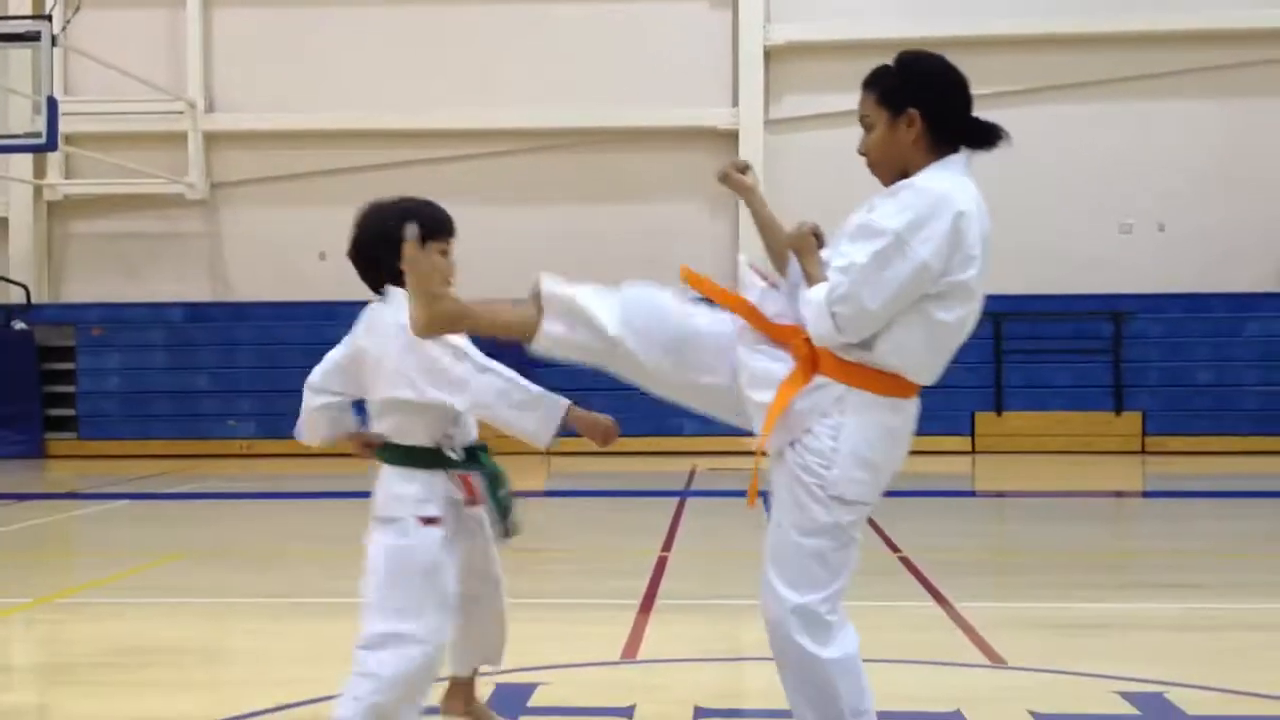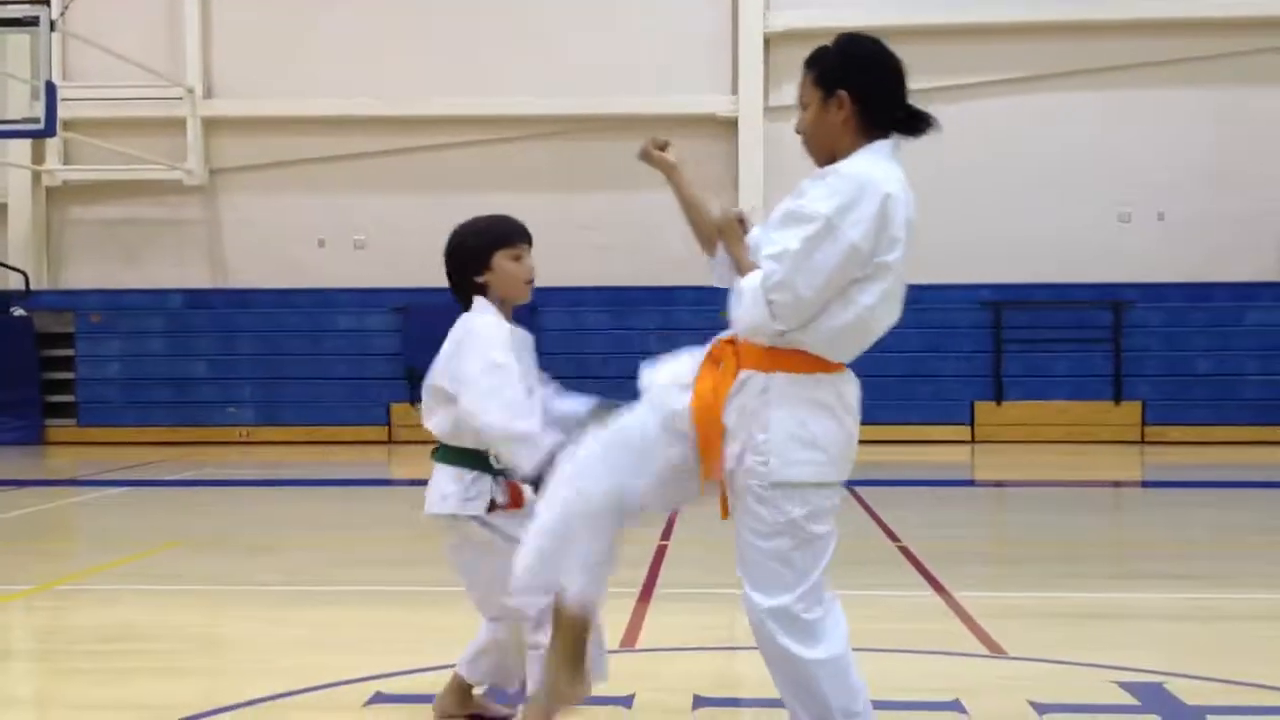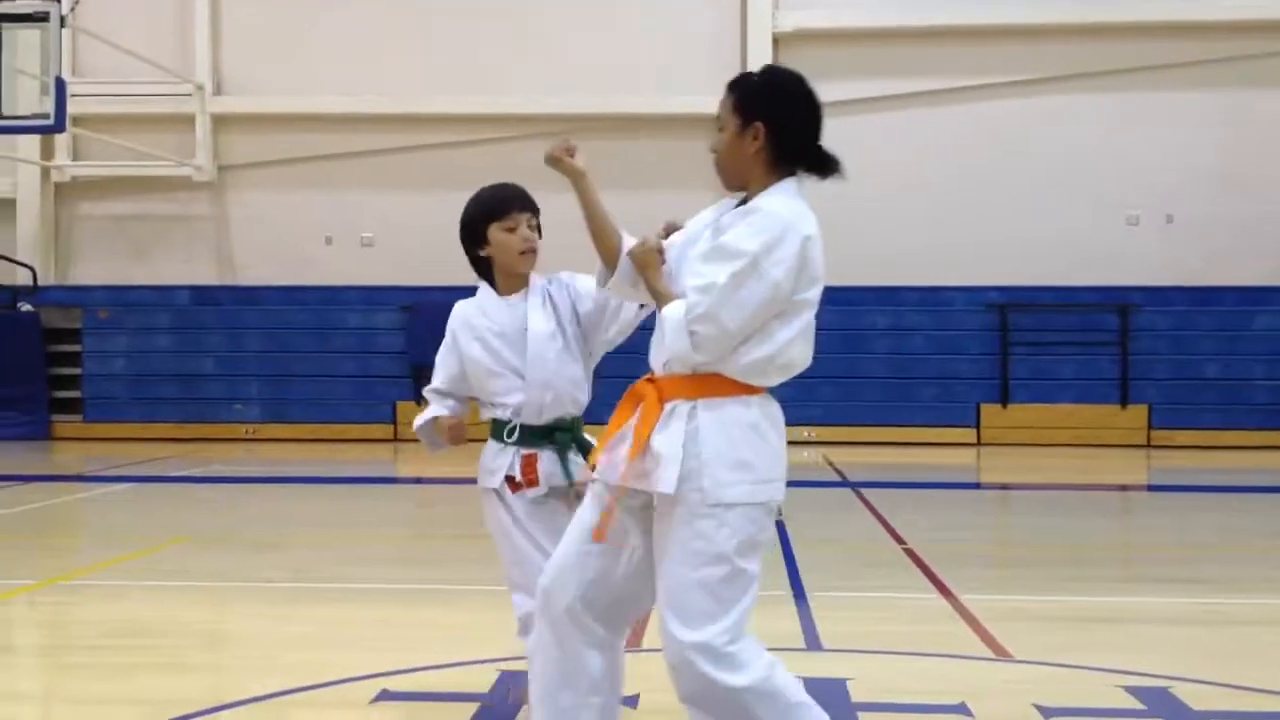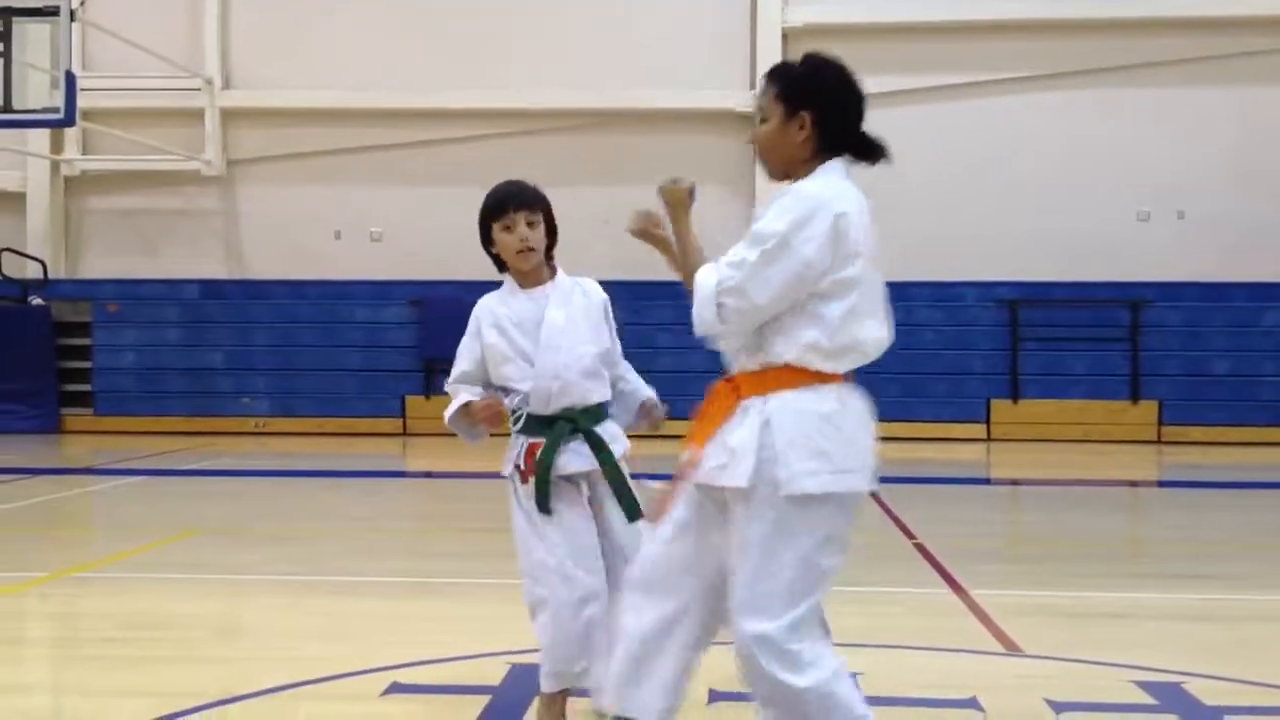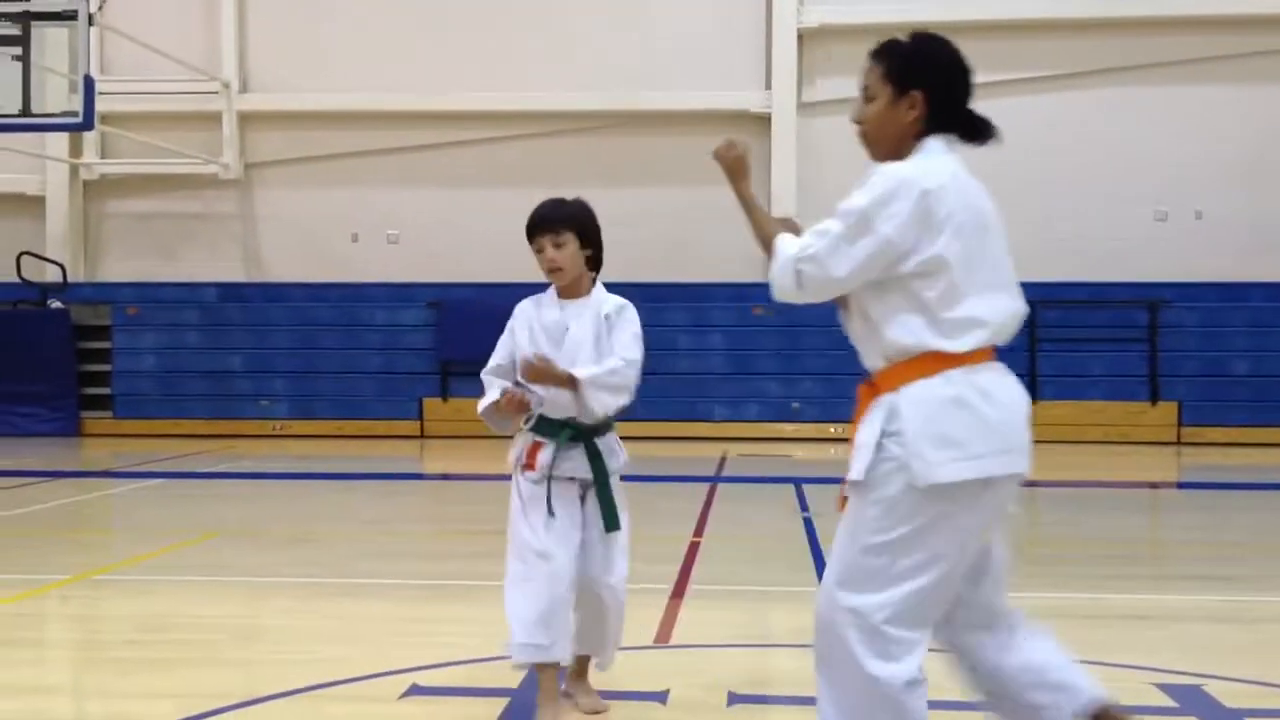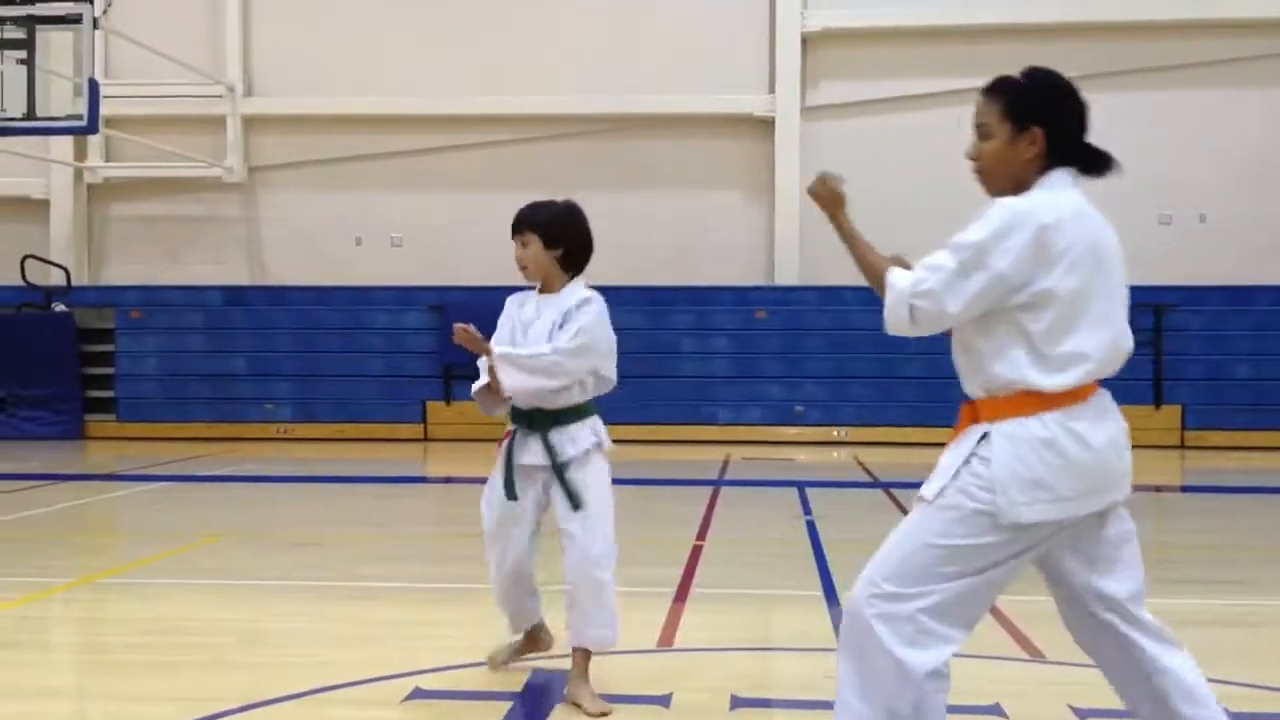
dt=0.3s
person 1, frame 1
left shoulder: (941, 205)
right shoulder: (918, 201)
left elbow: (839, 319)
right elbow: (810, 296)
left wrist: (806, 257)
right wrist: (756, 202)
left hip: (843, 420)
right hip: (801, 378)
left knee: (803, 610)
right knee: (637, 313)
right ankle: (454, 315)
person 1, frame 2
left shoulder: (865, 187)
right shoulder: (851, 185)
left elbow: (773, 303)
right elbow: (732, 265)
left wrist: (735, 243)
right wrist: (675, 177)
left hip: (789, 411)
right hip: (737, 386)
left knee: (788, 607)
right knee: (589, 480)
right ankle: (566, 665)
person 1, frame 3
left shoulder: (783, 226)
right shoulder: (729, 219)
left elbow: (699, 336)
right elbow: (622, 271)
left wrist: (656, 277)
right wrist: (581, 183)
left hip: (720, 445)
right hip: (670, 436)
left knee: (703, 643)
right knee: (575, 594)
person 1, frame 4
left shoulder: (816, 207)
right shoulder: (813, 205)
left elbow: (720, 309)
right elbow: (738, 307)
left wrist: (680, 227)
right wrist: (668, 243)
left hip: (797, 438)
right hip: (760, 432)
left knee: (773, 635)
right knee: (666, 580)
person 1, frame 5
left shoulder: (907, 185)
right shoulder: (953, 184)
left elbow: (804, 275)
left wrist: (742, 189)
right wrist: (805, 243)
left hip: (935, 421)
right hip: (977, 409)
left knee: (864, 614)
right knee: (969, 609)
person 1, frame 6
left shoulder: (1023, 221)
right shoulder: (1081, 220)
left elbow: (914, 307)
left wrist: (841, 221)
right wrist: (918, 276)
left hip: (1024, 453)
right hip: (1081, 442)
left knee: (889, 609)
right knee: (1115, 616)
person 2, frame 1
left shoulder: (375, 325)
right shoulder: (418, 323)
left elbow: (323, 388)
right elbow: (485, 385)
left wrist: (349, 432)
right wrist: (572, 415)
left hip: (444, 489)
right hip: (424, 495)
left knee: (479, 591)
right knee: (409, 637)
person 2, frame 2
left shoulder: (509, 335)
right shoulder: (484, 336)
left elbow: (539, 403)
right elbow: (497, 419)
left wrist: (592, 416)
right wrist: (551, 455)
left hip: (499, 493)
right hip: (475, 495)
left knee: (513, 609)
right knee: (556, 600)
person 2, frame 3
left shoulder: (566, 294)
right shoulder: (467, 318)
left elbow: (622, 301)
right elbow: (444, 393)
right wrist: (442, 424)
left hip: (572, 460)
right hip: (515, 471)
person 2, frame 4
left shoulder: (589, 296)
right shoulder: (489, 312)
left elbow: (615, 368)
right elbow: (464, 384)
left wrist: (645, 404)
right wrist: (474, 410)
left hip: (600, 449)
right hip: (537, 459)
left knee: (626, 574)
right knee: (563, 583)
person 2, frame 5
left shoulder: (618, 313)
right shoulder: (527, 313)
left elbow: (621, 377)
right elbow: (497, 375)
left wrist: (563, 378)
right wrist: (503, 403)
left hip: (597, 457)
right hip: (539, 458)
left knee: (603, 577)
right knee: (541, 568)
left ankle: (578, 674)
person 2, frame 6
left shoulder: (588, 307)
right shoulder: (517, 306)
left elbow: (556, 364)
right elbow: (499, 371)
left wrist: (488, 351)
right wrist: (492, 387)
left hip: (574, 443)
right hip: (522, 444)
left knee: (589, 557)
right knee: (507, 552)
left ankle: (579, 676)
right ankle: (532, 632)
